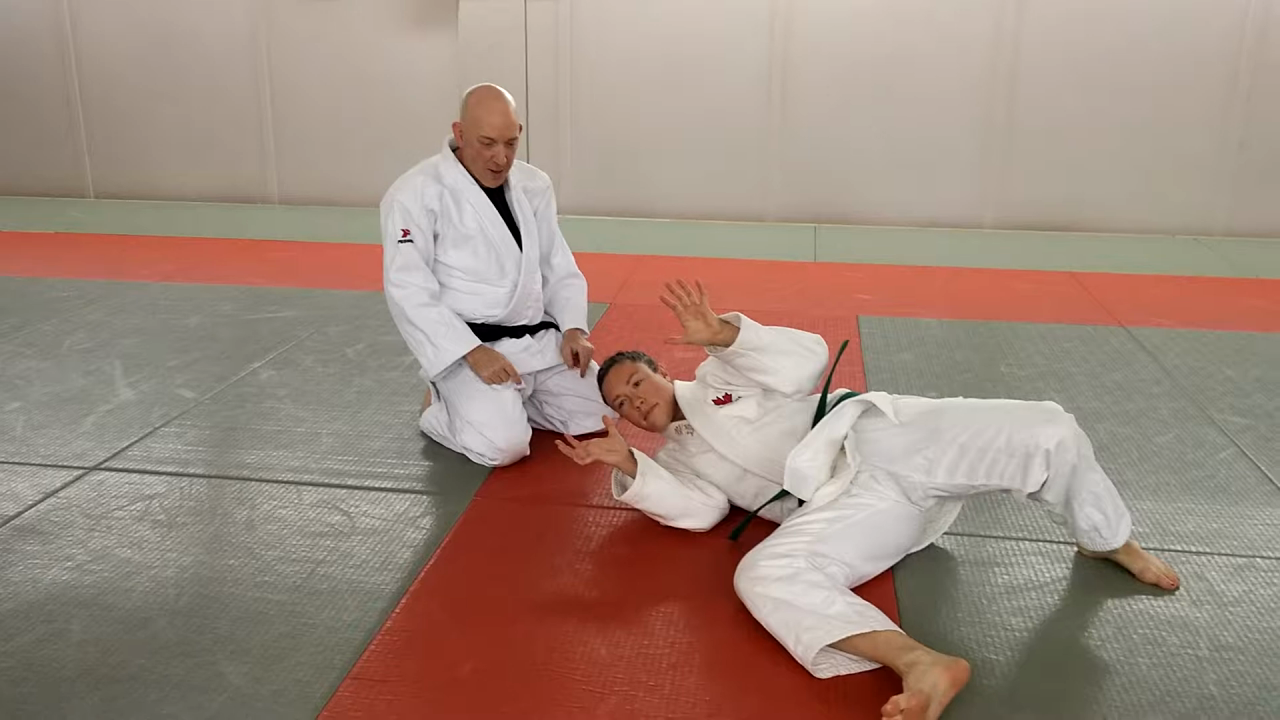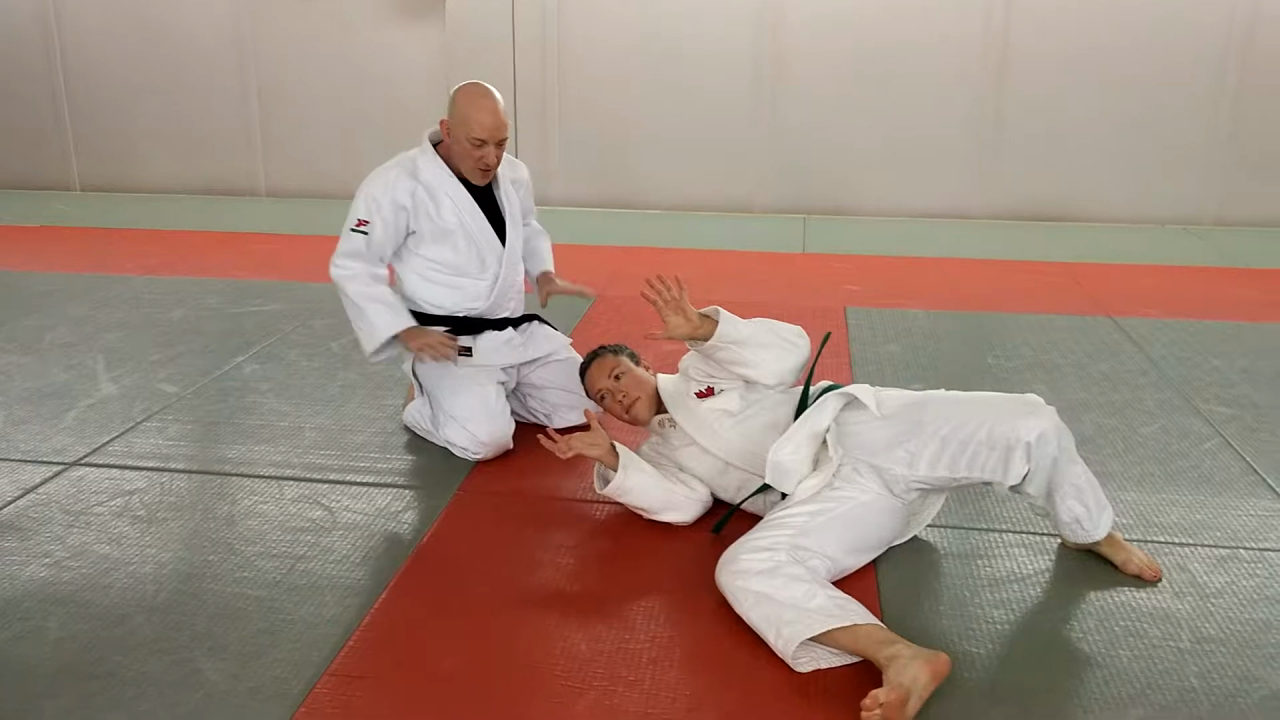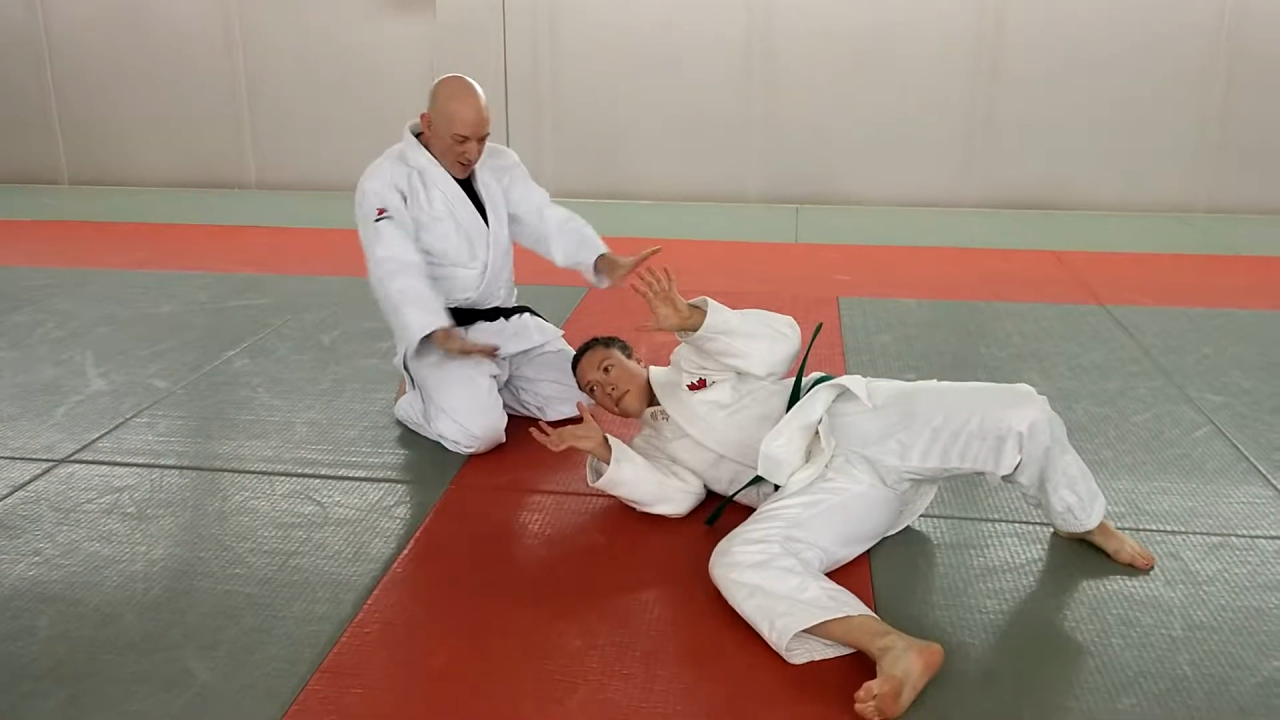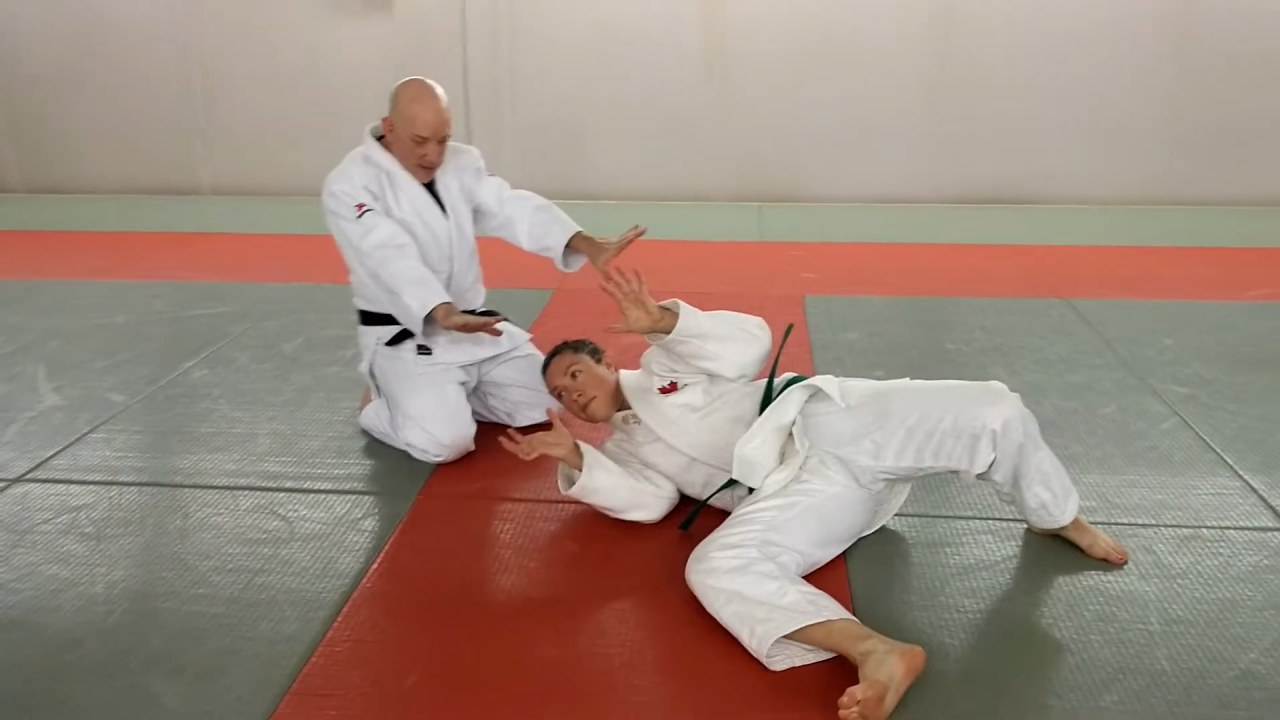
dt=0.3s
person 1, frame 1
left shoulder: (717, 376)
right shoulder: (676, 458)
left elbow: (805, 359)
right elbow: (696, 509)
left wrist: (723, 333)
right wrist: (627, 465)
left hip: (882, 435)
right hip: (841, 499)
left knee: (1044, 430)
right knee: (763, 577)
left ankle: (1109, 543)
right ankle: (924, 665)
person 1, frame 2
left shoulder: (701, 366)
right shoulder: (661, 452)
left elbow: (787, 351)
right elbow: (679, 502)
left wrist: (703, 328)
right wrist: (610, 460)
left hip: (863, 428)
right hip: (825, 492)
left knee: (1025, 424)
right knee: (744, 572)
left ankle: (1092, 535)
right ankle: (903, 658)
person 1, frame 3
left shoulder: (692, 360)
right shoulder: (654, 444)
left elbow: (777, 341)
right elbow: (672, 494)
left wrist: (691, 318)
right wrist: (602, 452)
left hip: (857, 419)
right hip: (818, 483)
left knee: (1018, 413)
right knee: (737, 562)
left ankle: (1086, 524)
right ankle: (896, 649)
person 1, frame 4
left shoulder: (662, 360)
right shoulder: (624, 448)
left elbow: (748, 342)
right elbow: (646, 499)
left wrist: (662, 320)
right wrist: (574, 459)
left hip: (830, 419)
right hip: (792, 485)
left knee: (992, 412)
right knee: (713, 569)
left ankle: (1059, 521)
right ankle: (876, 651)
person 2, frame 1
left shoulder: (533, 185)
right shoulder: (415, 193)
left elbow: (558, 267)
right elbow: (409, 292)
left wrist: (573, 329)
right wrist: (472, 352)
left hip: (538, 340)
right hip: (468, 349)
left knee: (600, 416)
right knee: (502, 444)
left ankle: (507, 400)
right ankle: (440, 407)
person 2, frame 2
left shoulder: (513, 176)
right shoulder: (396, 185)
right elbow: (352, 268)
left wrist: (544, 275)
right wrist: (403, 331)
left hip: (520, 332)
right hip: (449, 344)
left knee: (585, 409)
right knee: (486, 439)
left ankle: (495, 392)
right ankle: (423, 400)
person 2, frame 3
left shoulder: (500, 164)
right shoulder: (386, 180)
left elbow: (544, 220)
right elbow: (394, 267)
left wrist: (604, 262)
right wrist: (440, 334)
left hip: (508, 324)
right hip: (449, 334)
left knee: (576, 400)
right knee: (475, 434)
left ankle: (489, 384)
right ankle: (418, 394)
person 2, frame 4
left shoulder: (461, 163)
right shoulder: (349, 184)
left elbow: (513, 210)
right elbow: (391, 259)
left wrist: (586, 244)
right wrist: (443, 314)
left hip: (473, 325)
right hip: (405, 338)
left knee: (546, 405)
right knee: (445, 441)
left ankle: (454, 393)
right ankle: (382, 401)
